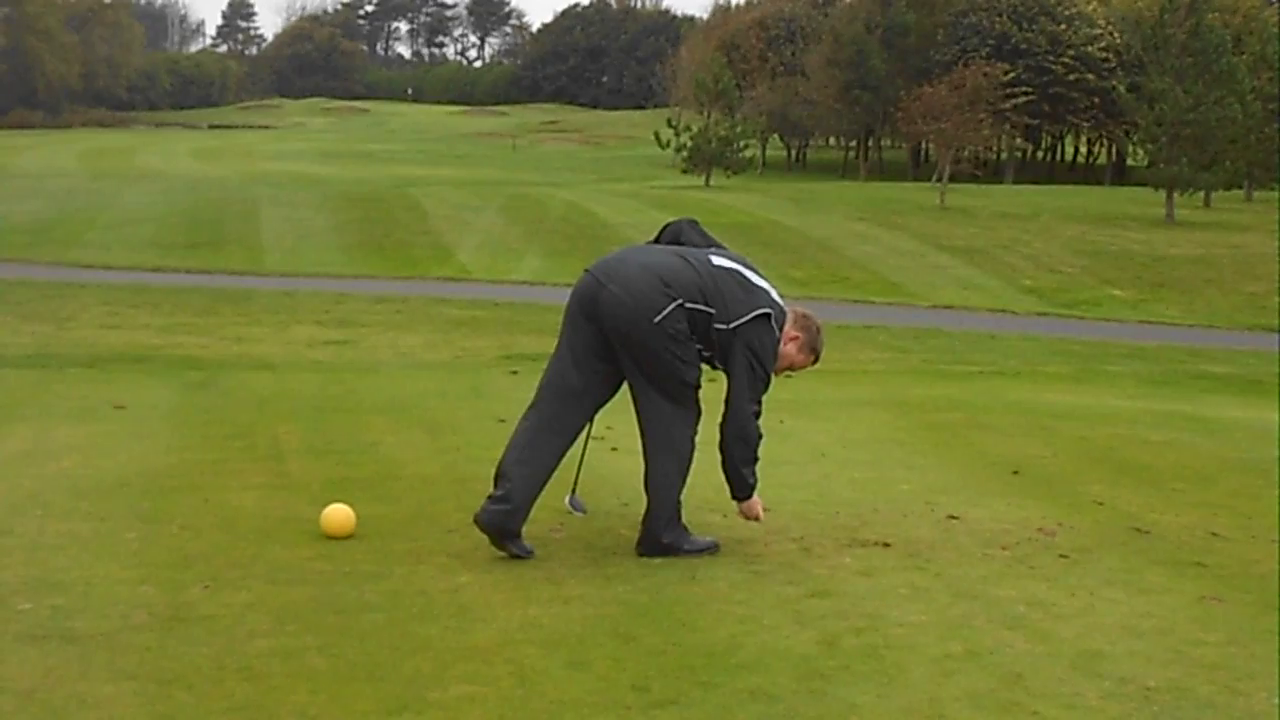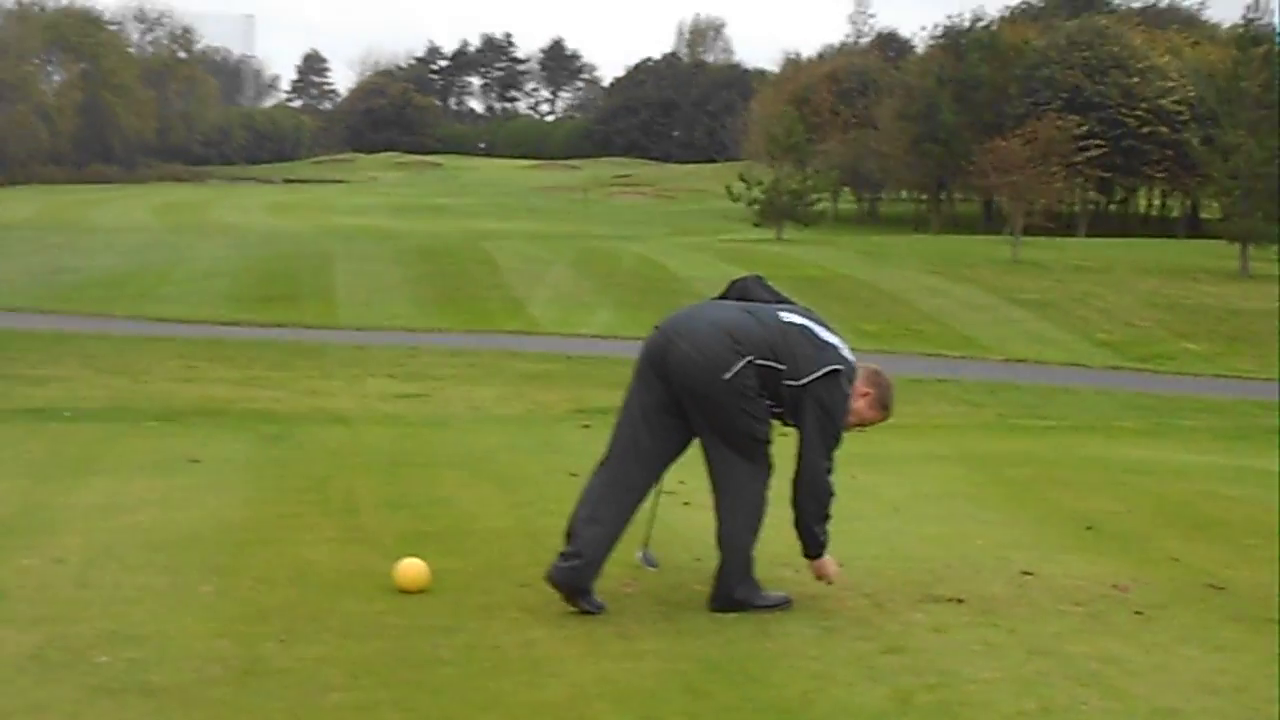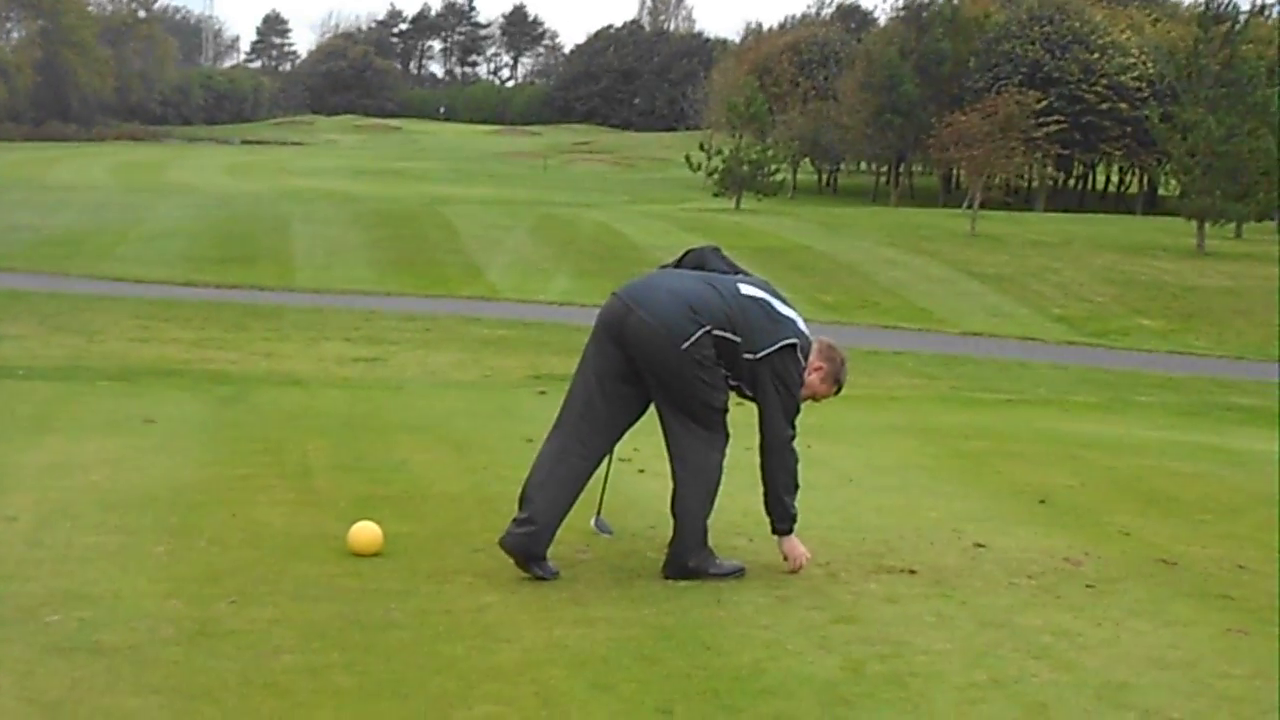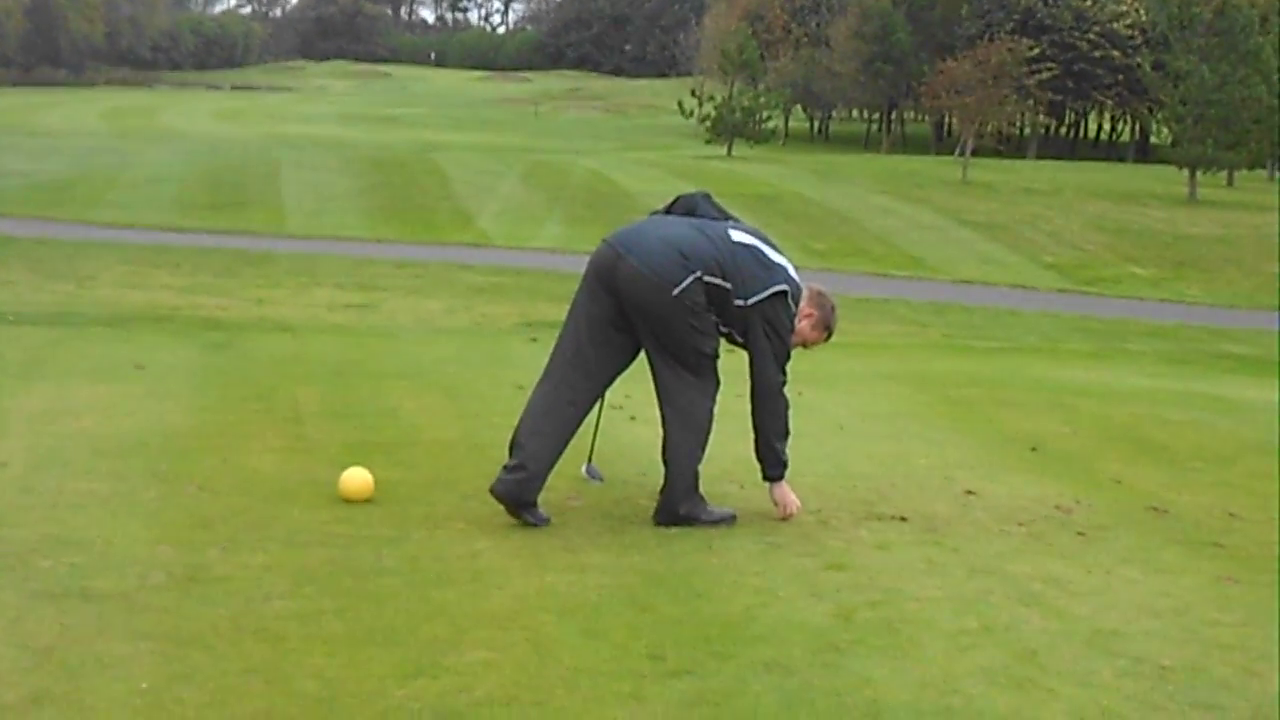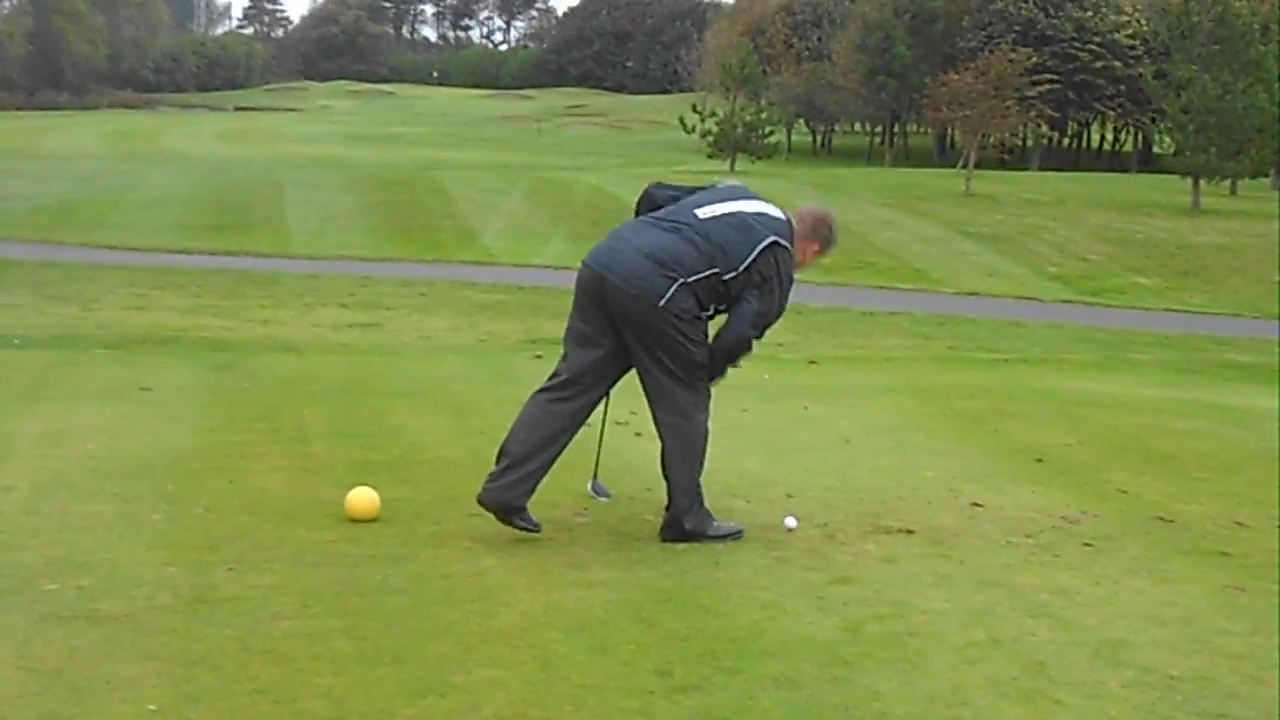
dt=0.7s
person 1, frame 1
left shoulder: (742, 283)
right shoulder: (761, 328)
left elbow: (682, 229)
right elbow: (741, 416)
right wrist: (744, 493)
left hip: (600, 279)
right hip: (647, 304)
left knee: (557, 406)
right knee: (675, 416)
left ankle: (502, 512)
right ankle: (663, 532)
person 1, frame 2
left shoulder: (810, 332)
right shoulder: (832, 384)
left elbow: (748, 287)
right elbow: (813, 472)
right wrist: (817, 552)
left hip: (671, 336)
right hip: (717, 361)
left knee: (628, 463)
right knee: (746, 470)
left ankle: (573, 569)
right ankle: (735, 588)
person 1, frame 3
left shoulder: (767, 307)
right shoulder: (787, 355)
left elbow: (704, 256)
right elbow: (777, 444)
right wrist: (785, 531)
left hip: (627, 303)
right hip: (674, 330)
left knee: (581, 431)
right knee: (703, 440)
left ankle: (527, 535)
right ankle: (689, 555)
person 1, frame 4
left shoulder: (754, 248)
right shoulder: (777, 302)
left elbow: (694, 203)
right elbow: (768, 391)
right wrist: (777, 478)
left hip: (617, 250)
right hip: (665, 278)
left knee: (573, 376)
right knee: (694, 388)
left ankle: (517, 482)
right ankle: (680, 503)
person 1, frame 5
left shoulder: (735, 195)
right shoulder: (774, 259)
left elbow: (655, 196)
right elbow: (740, 333)
right wrist: (708, 373)
left hip: (603, 262)
right hip: (656, 290)
left knee: (572, 382)
right knee: (684, 402)
left ankle: (504, 488)
right ankle: (687, 517)
